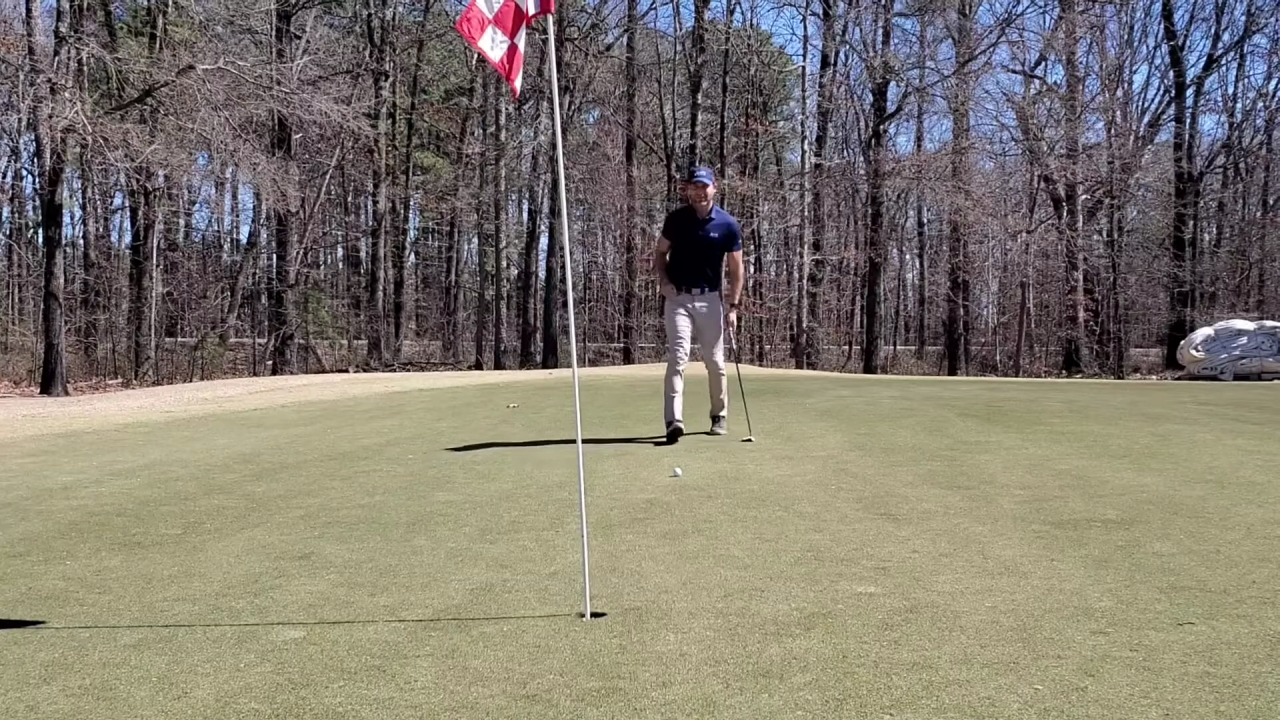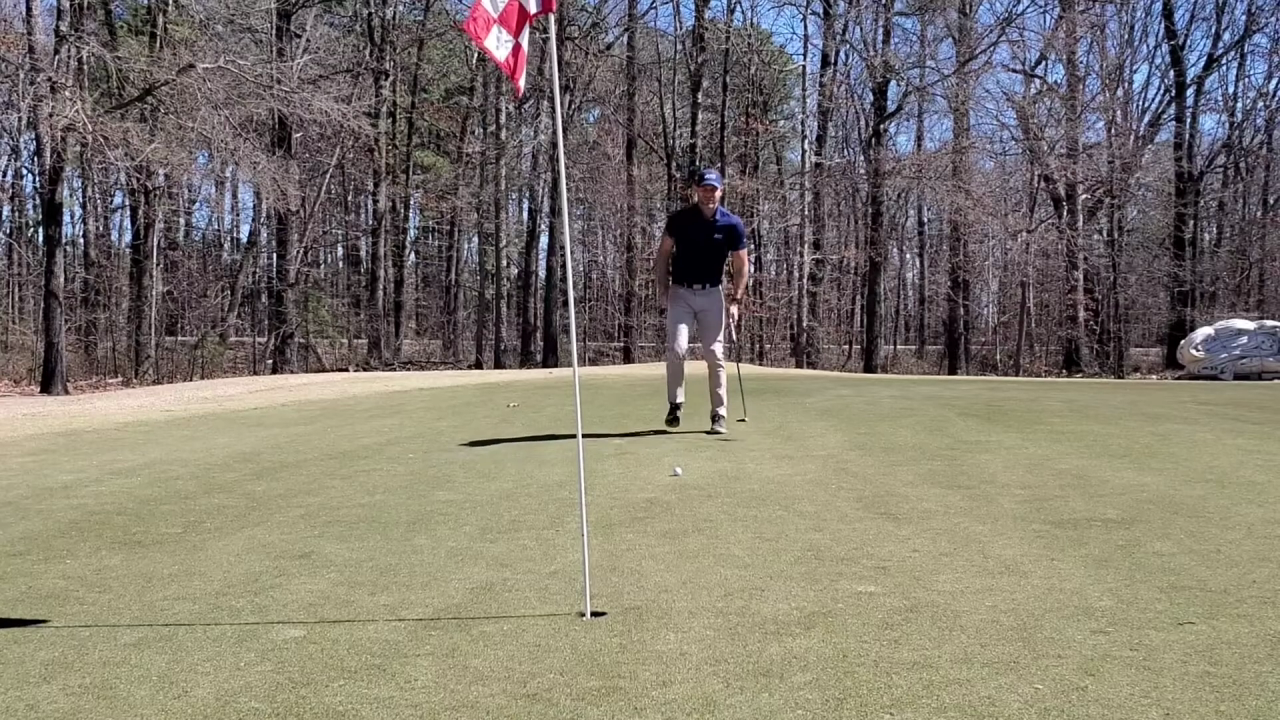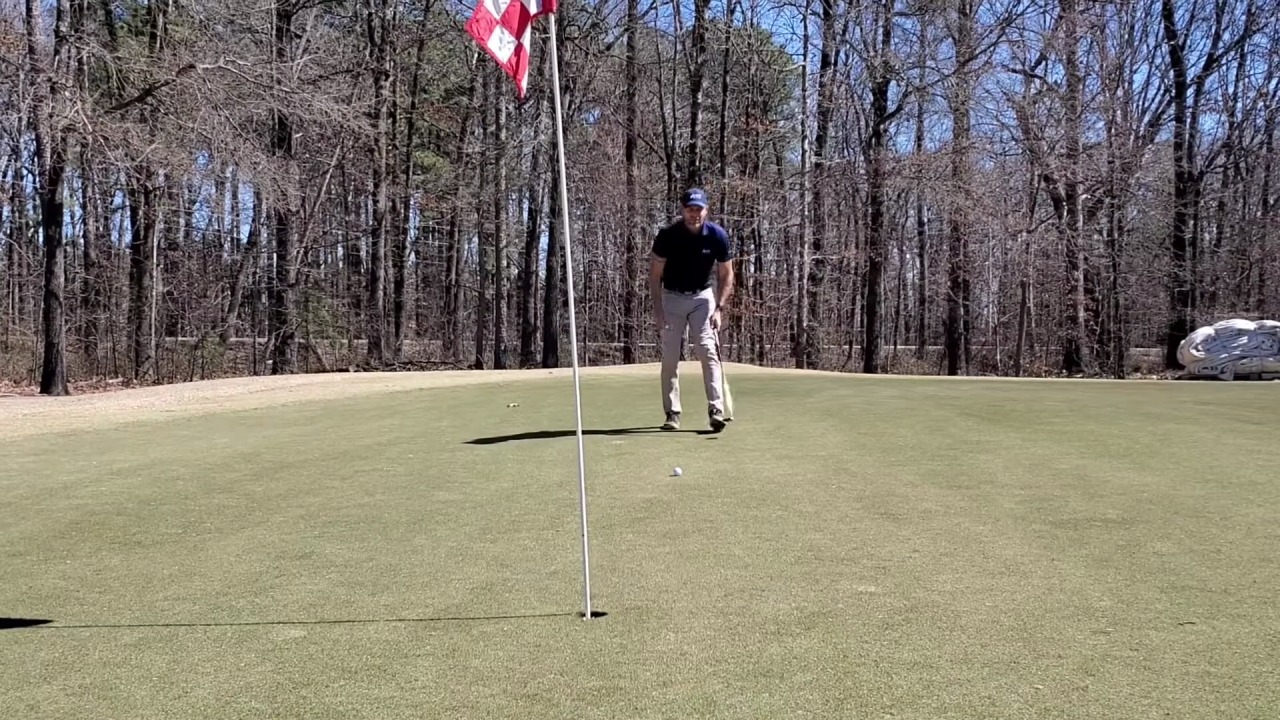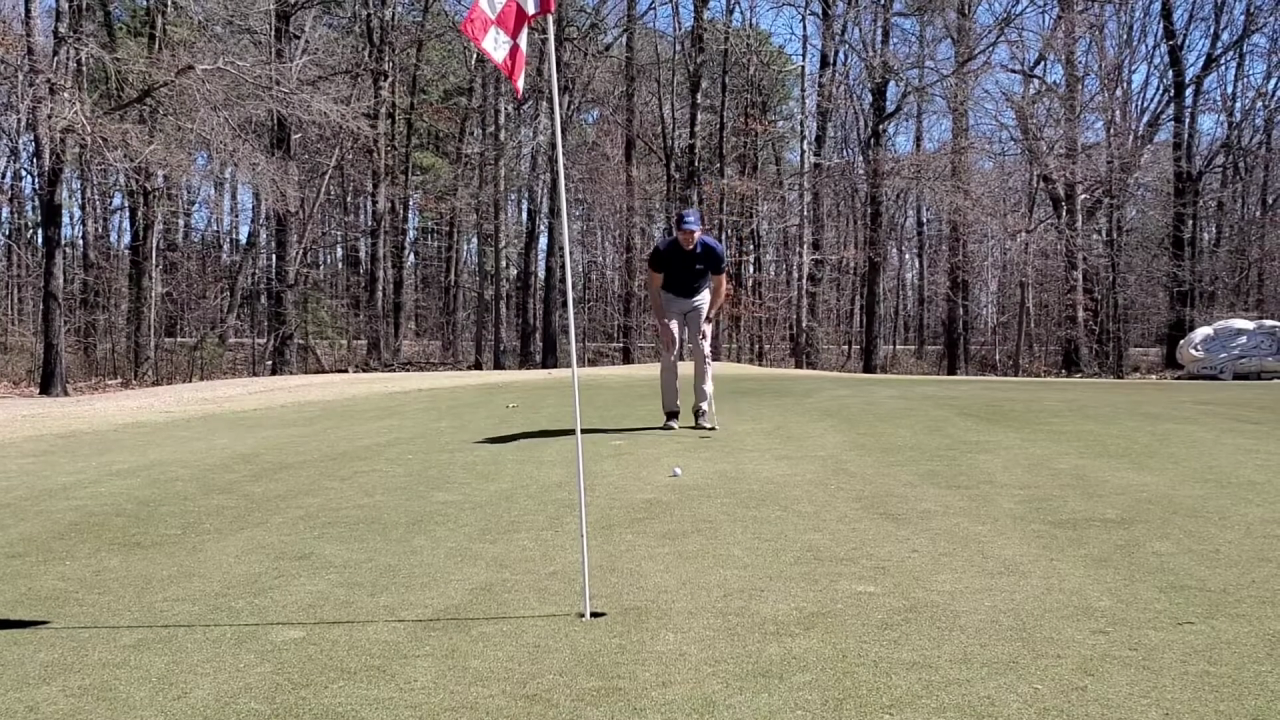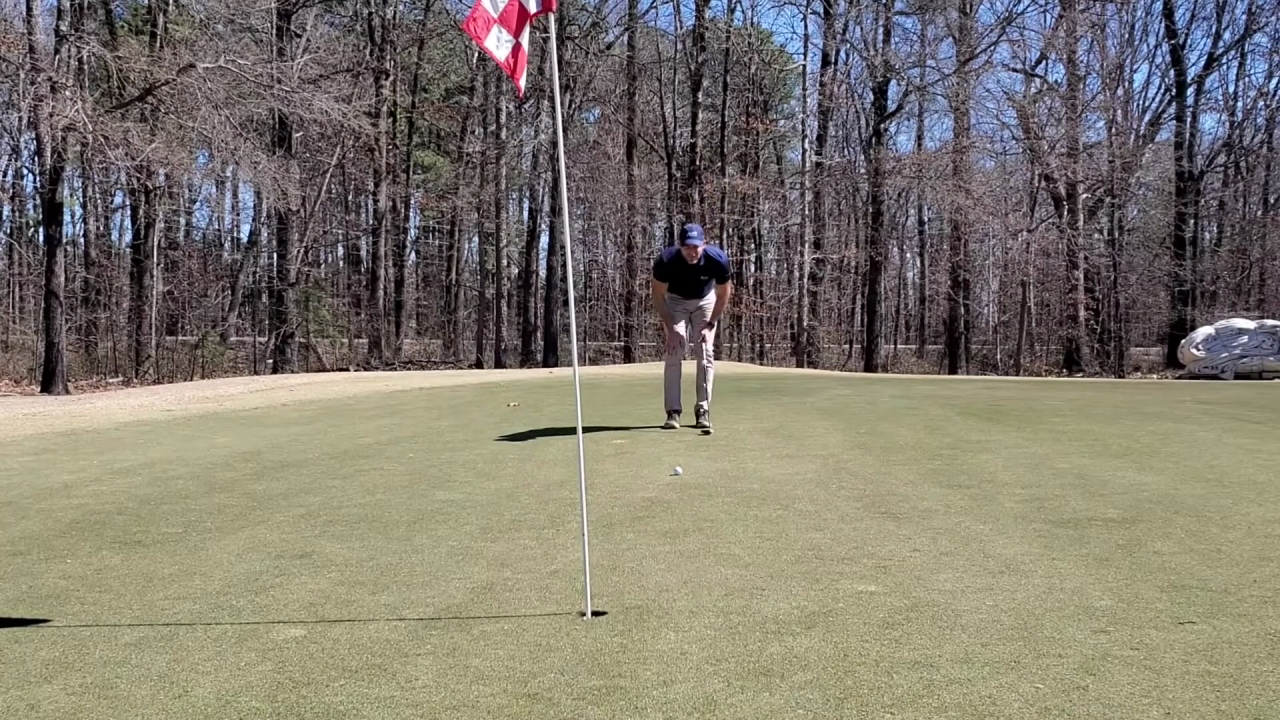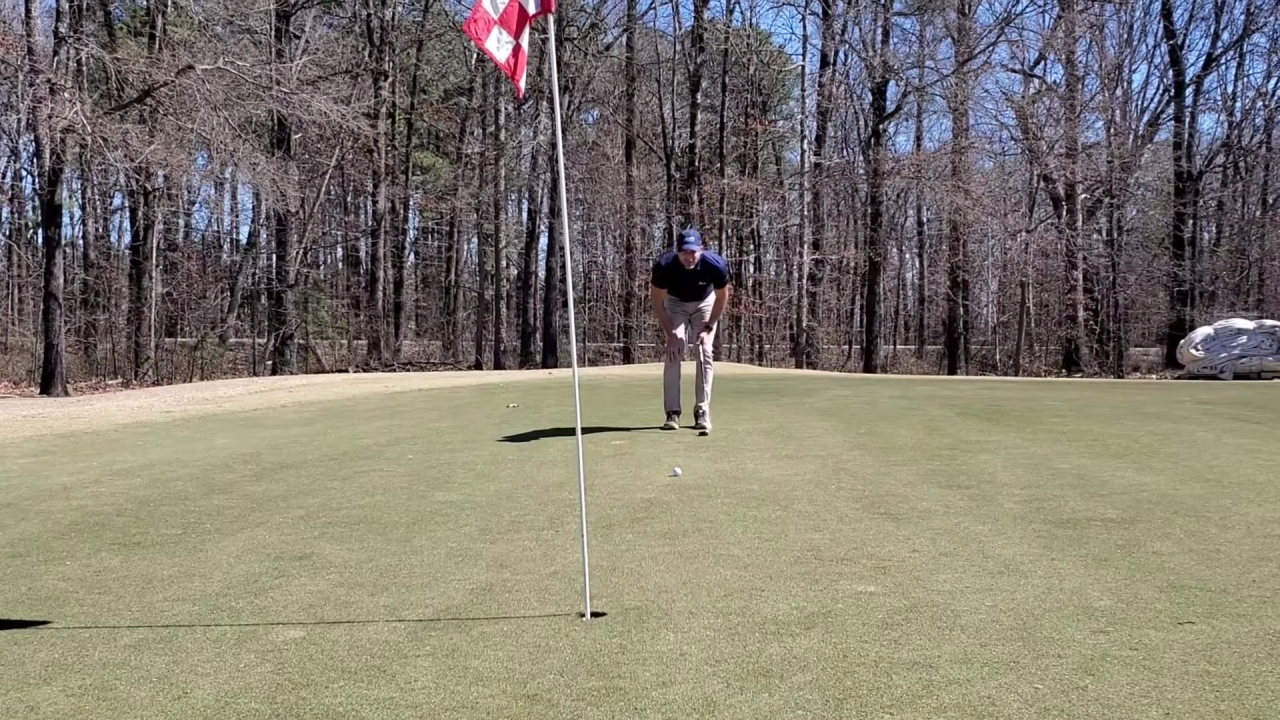
dt=0.3s
person 1, frame 1
left shoulder: (728, 224)
right shoulder: (675, 219)
left elbow: (736, 268)
right elbow: (660, 253)
left wrist: (733, 306)
right wrist: (664, 280)
left hip: (710, 299)
right hip: (678, 299)
left knee: (715, 362)
right knee: (678, 358)
left ankle: (719, 415)
right ankle: (674, 421)
person 1, frame 2
left shoulder: (733, 224)
right shoulder: (679, 218)
left elbow: (741, 266)
right elbow: (664, 252)
left wrist: (735, 300)
right wrist: (662, 285)
left hip: (712, 294)
right hip: (680, 294)
left knee: (714, 355)
right knee: (677, 350)
left ankle: (719, 415)
right ankle: (675, 404)
person 1, frame 3
left shoulder: (718, 236)
right shoulder: (667, 235)
left elbow: (726, 275)
right elbow: (655, 274)
left wrist: (719, 308)
right wrist: (657, 311)
left hip: (703, 296)
right hip: (672, 297)
left knee: (708, 350)
right knee: (670, 356)
left ankle: (716, 410)
right ankle: (672, 412)
person 1, frame 4
left shoulder: (713, 249)
right shoulder: (662, 251)
left elbow: (719, 287)
right elbow: (654, 288)
left wrist: (709, 320)
right wrist: (662, 323)
left hip: (700, 298)
right hip: (670, 299)
left knee: (702, 352)
right knee: (669, 354)
left ankle: (701, 410)
right ankle: (672, 412)
person 1, frame 5
left shoulder: (718, 260)
right shoulder: (665, 261)
left elbow: (723, 294)
right elbow: (658, 296)
left wrist: (710, 324)
right wrist: (670, 329)
left hip: (705, 300)
right hip: (675, 301)
left knee: (705, 351)
right knee: (674, 351)
left ankle: (703, 410)
right ankle: (673, 411)
person 1, frame 6
left shoulder: (715, 265)
right shoulder: (663, 266)
left elbow: (722, 297)
right elbow: (657, 302)
left wrist: (708, 328)
right wrist: (670, 334)
left hip: (705, 302)
right hip: (675, 303)
left knee: (705, 353)
right knee: (673, 352)
left ankle: (702, 411)
right ankle: (672, 412)
